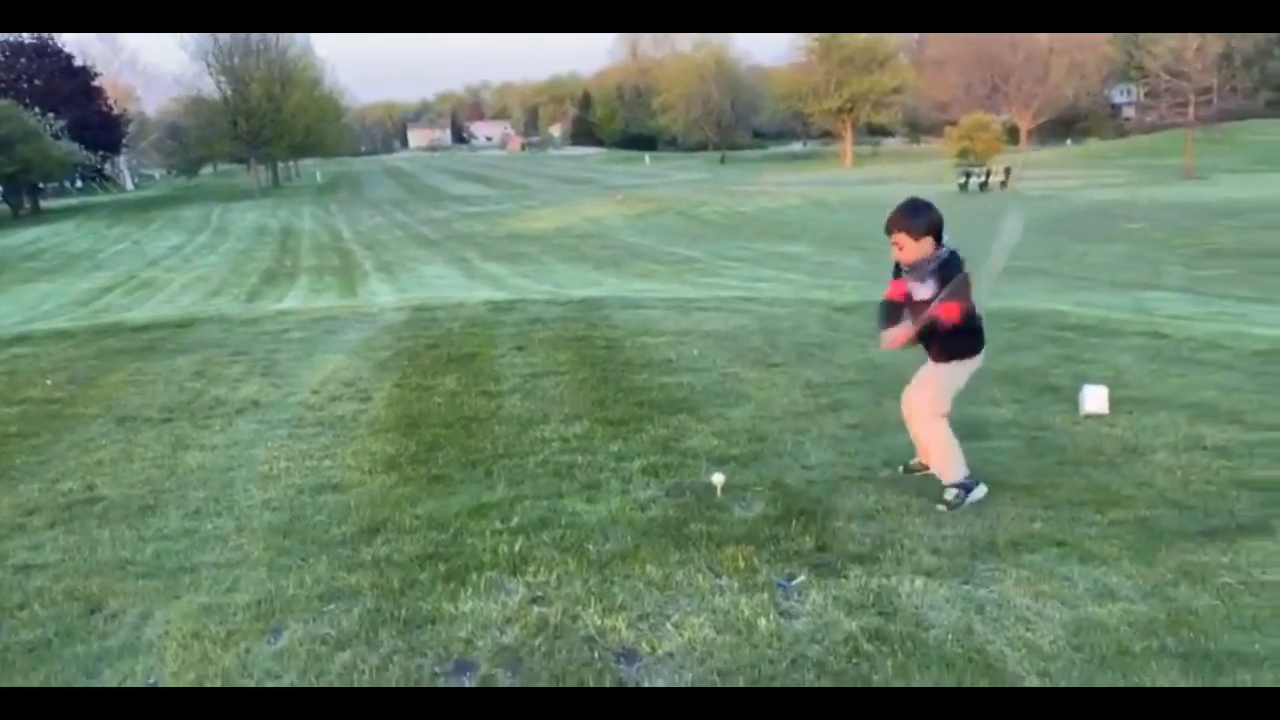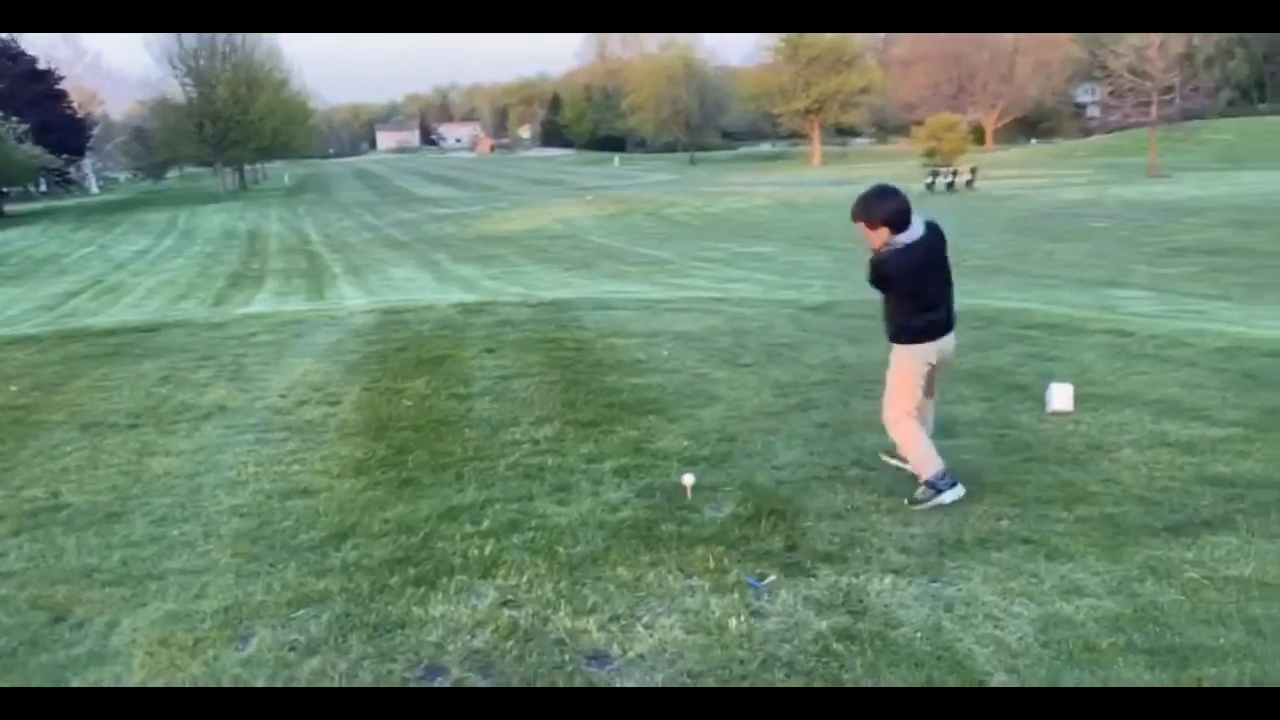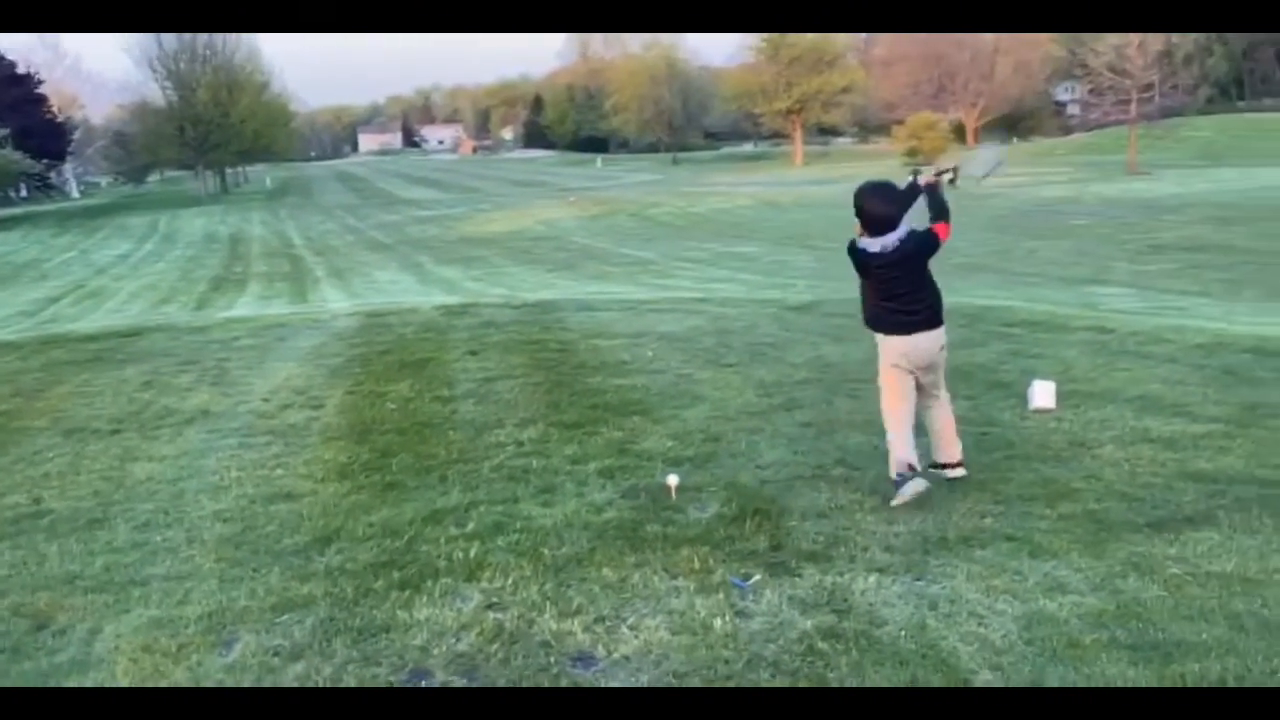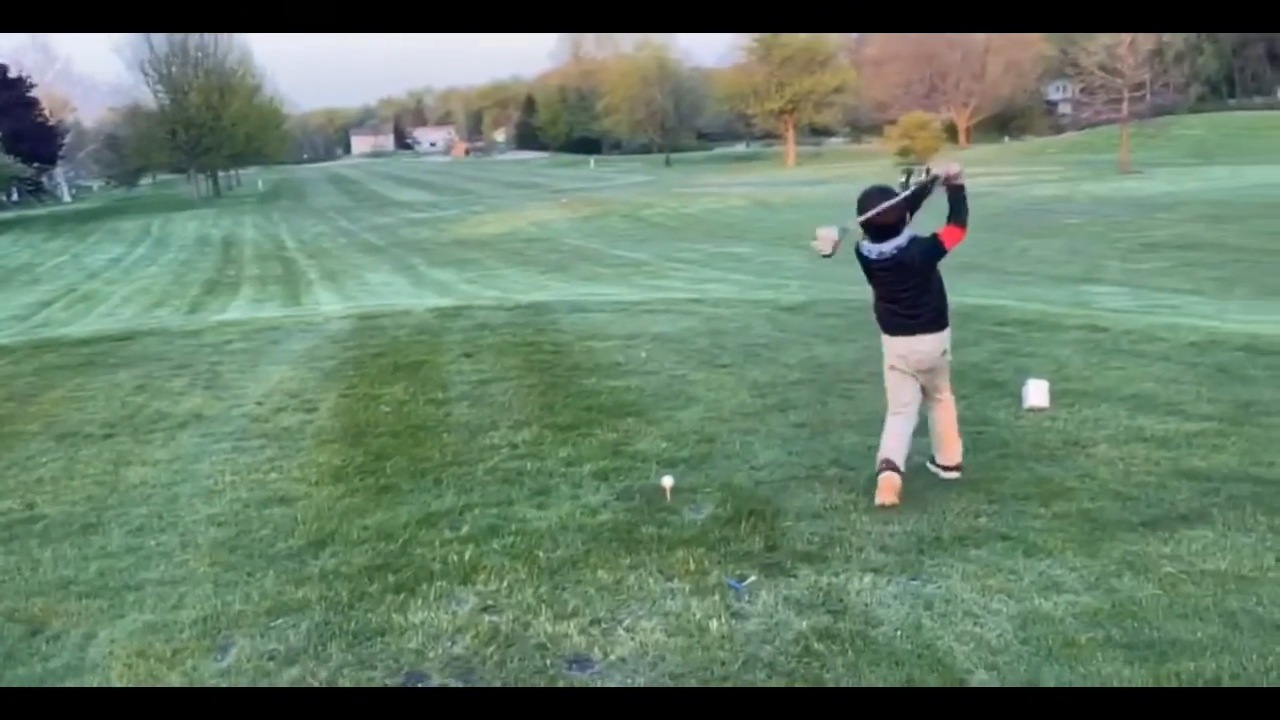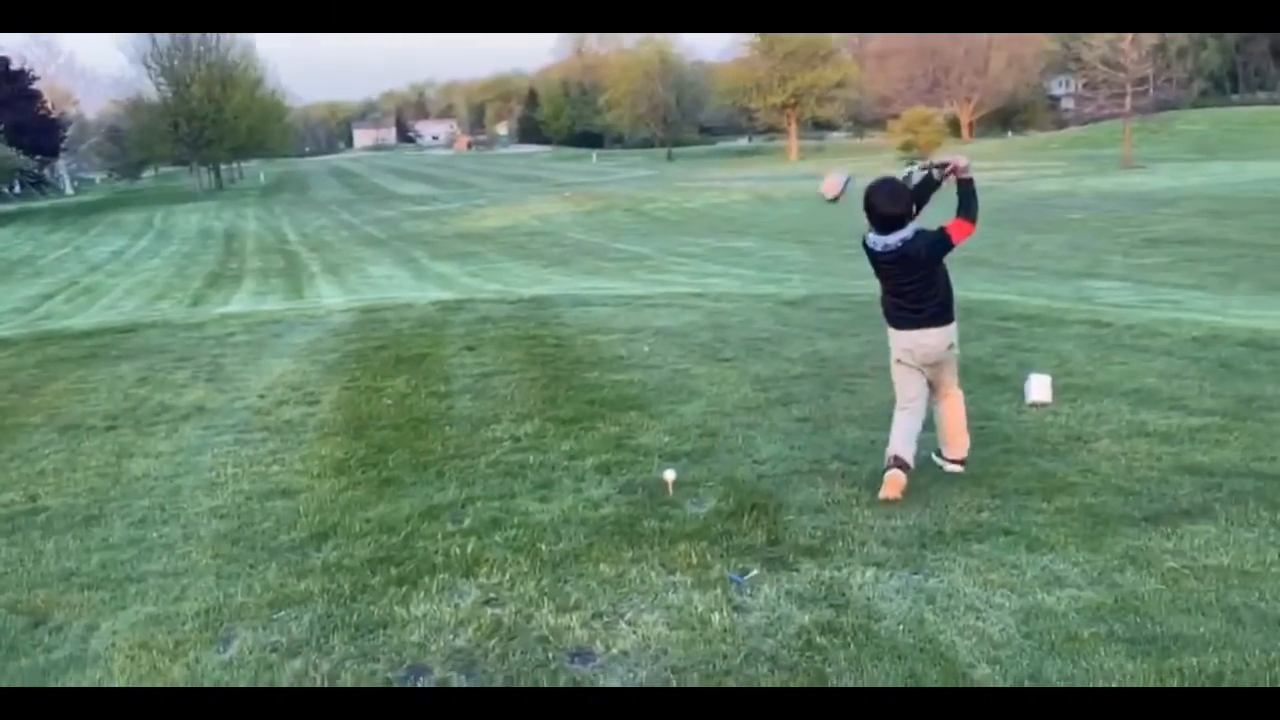
dt=0.2s
person 1, frame 1
left shoulder: (951, 268)
right shoulder: (905, 268)
left elbow: (953, 314)
right elbow: (892, 302)
left wrist: (913, 329)
right wrist: (893, 327)
left hip: (958, 355)
right hip: (942, 351)
left knee: (925, 413)
right knee: (911, 402)
left ankle: (960, 480)
right ankle: (931, 458)
person 1, frame 2
left shoulder: (884, 263)
right shoulder: (933, 234)
left hip: (913, 345)
right hip: (944, 336)
left knee: (899, 413)
right knee: (921, 395)
left ankle: (938, 479)
right ankle: (913, 454)
person 1, frame 3
left shoulder: (857, 251)
right shoulder: (916, 244)
left elbow: (875, 221)
right elbow: (941, 223)
left wrist: (915, 186)
right wrist: (931, 188)
left hip: (893, 342)
right hip: (932, 336)
left knee: (896, 410)
right knee: (936, 397)
left ankle: (906, 471)
right ankle: (950, 460)
person 1, frame 4
left shoulder: (864, 253)
right shoulder: (920, 252)
left elbow: (890, 215)
right elbow: (958, 225)
left wrist: (929, 183)
right wrist: (955, 184)
left hip: (896, 344)
right hip: (934, 339)
left knee: (900, 410)
right knee: (940, 399)
left ankle: (890, 466)
right ankle: (948, 460)
person 1, frame 5
left shoulder: (872, 245)
right shoulder: (927, 245)
left elbow: (908, 204)
right elbow: (967, 220)
left wrist: (935, 176)
right wrist: (964, 178)
left hip: (902, 338)
right hip: (940, 333)
left knee: (908, 404)
right knee: (948, 393)
left ankle: (898, 462)
right ankle: (954, 454)
